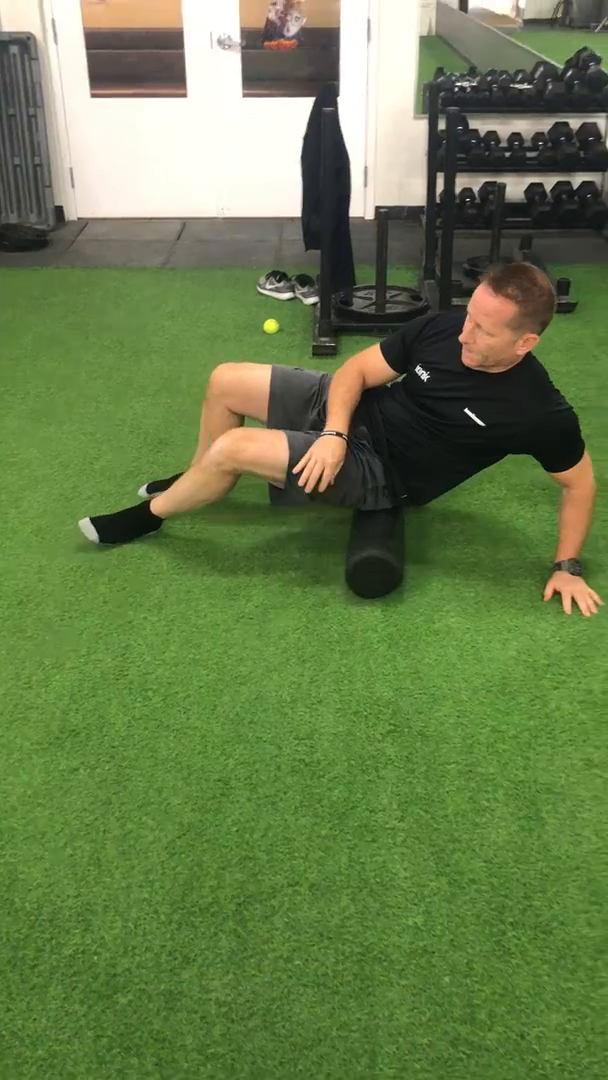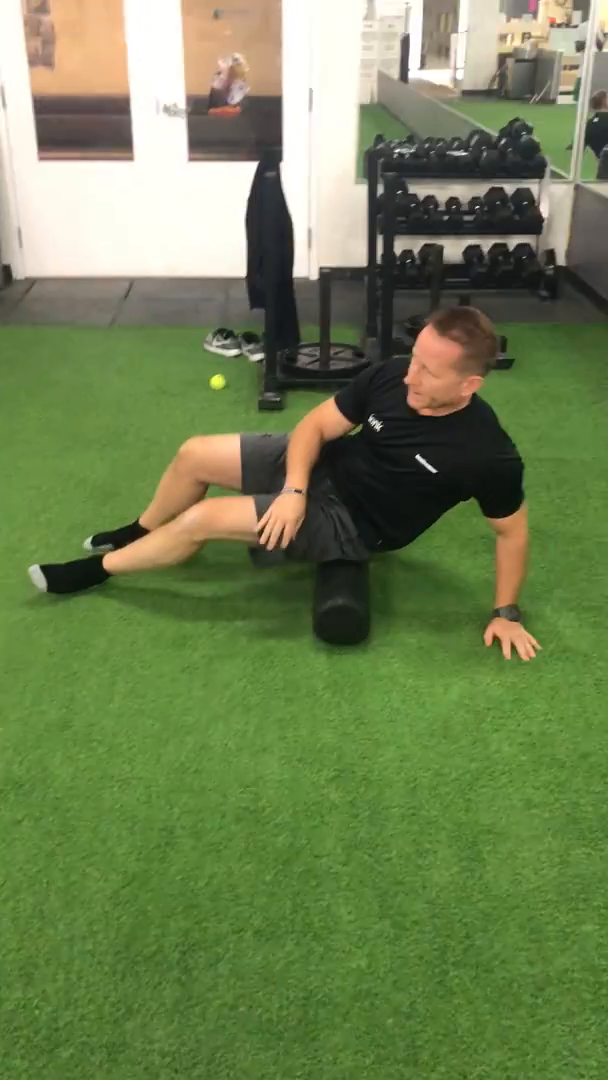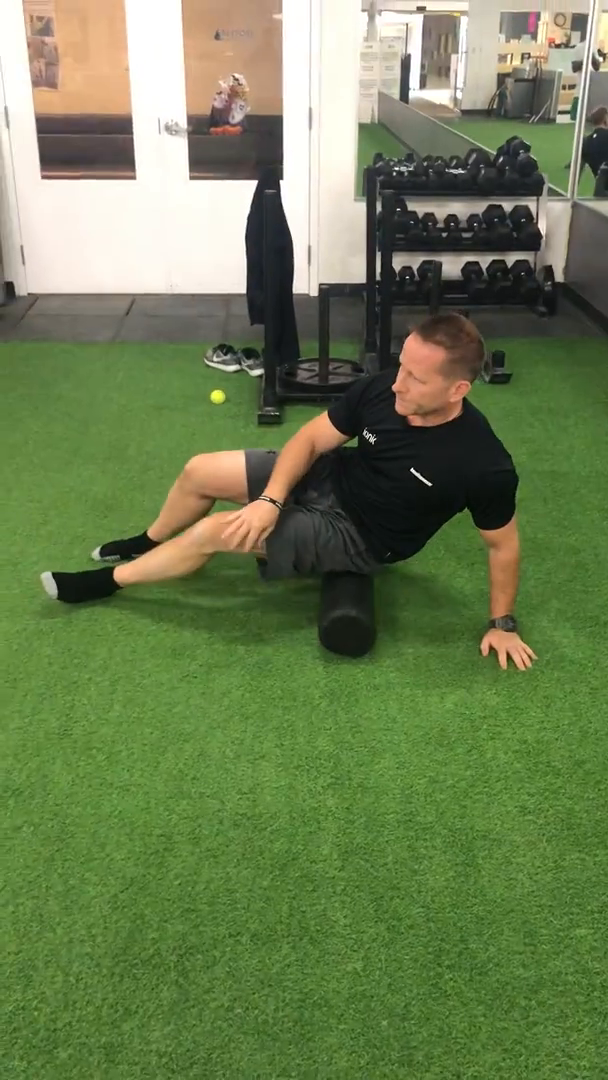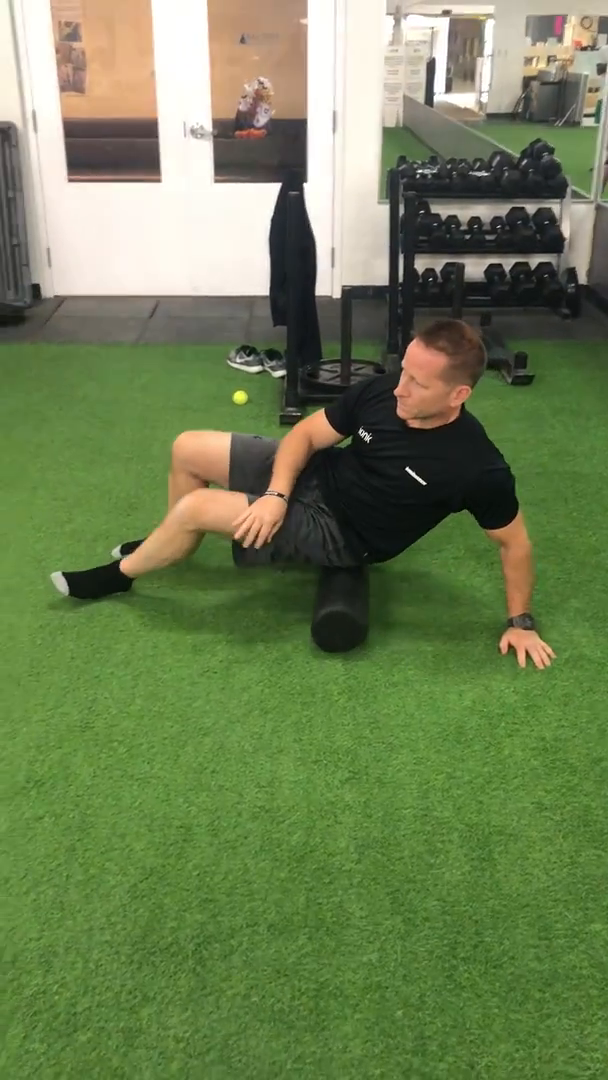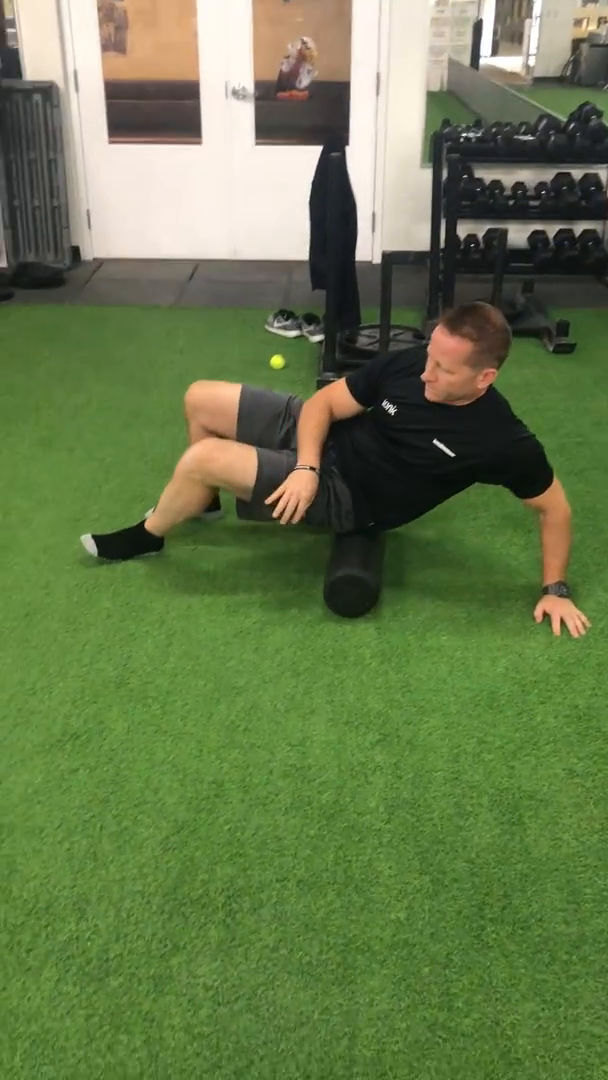
dt=0.4s
person 1, frame 1
left shoulder: (539, 412)
right shoulder: (440, 328)
left elbow: (578, 480)
right elbow: (357, 370)
left wrist: (567, 567)
right wrist: (333, 434)
left hip: (377, 470)
right hip: (354, 412)
left knee: (231, 449)
right knee: (226, 382)
left ankle: (149, 516)
right ankle: (193, 479)
person 1, frame 2
left shoulder: (487, 455)
right shoulder: (391, 377)
left elbow: (512, 531)
right elbow: (316, 425)
left wrist: (505, 614)
right wrist: (295, 489)
left hip: (349, 523)
right hip: (321, 467)
left knee: (203, 519)
right knee: (194, 455)
left ankle: (99, 569)
right ankle: (140, 532)
person 1, frame 3
left shoulder: (482, 465)
right shoulder: (381, 390)
left elbow: (503, 546)
right elbow: (310, 438)
left wrist: (502, 624)
right wrist: (272, 500)
left hip: (357, 536)
right hip: (327, 479)
left knee: (214, 532)
right knee: (199, 471)
left ankle: (108, 581)
right ankle: (148, 542)
person 1, frame 4
left shoulder: (476, 468)
right shoulder: (382, 391)
left elbow: (514, 542)
right elbow: (307, 434)
left wrist: (520, 622)
right wrist: (277, 495)
left hip: (340, 531)
right hip: (316, 475)
left knee: (194, 509)
right knee: (188, 449)
left ankle: (119, 575)
right ankle: (164, 541)
person 1, frame 5
left shoulder: (502, 441)
right shoulder: (406, 365)
left elbow: (554, 507)
right elbow: (323, 402)
left wrist: (555, 588)
right wrist: (306, 468)
left hip: (346, 492)
right hip: (326, 438)
left knee: (201, 460)
right knee: (201, 399)
left ankle: (146, 536)
right ankle: (202, 502)
